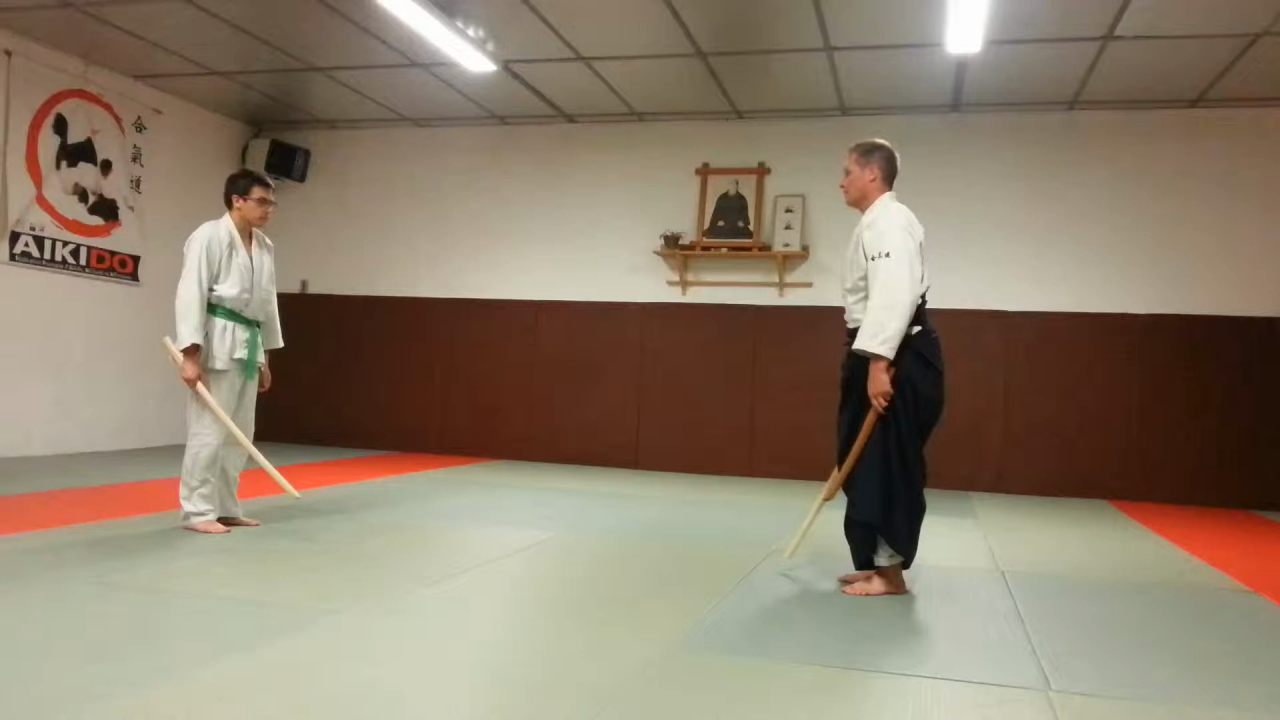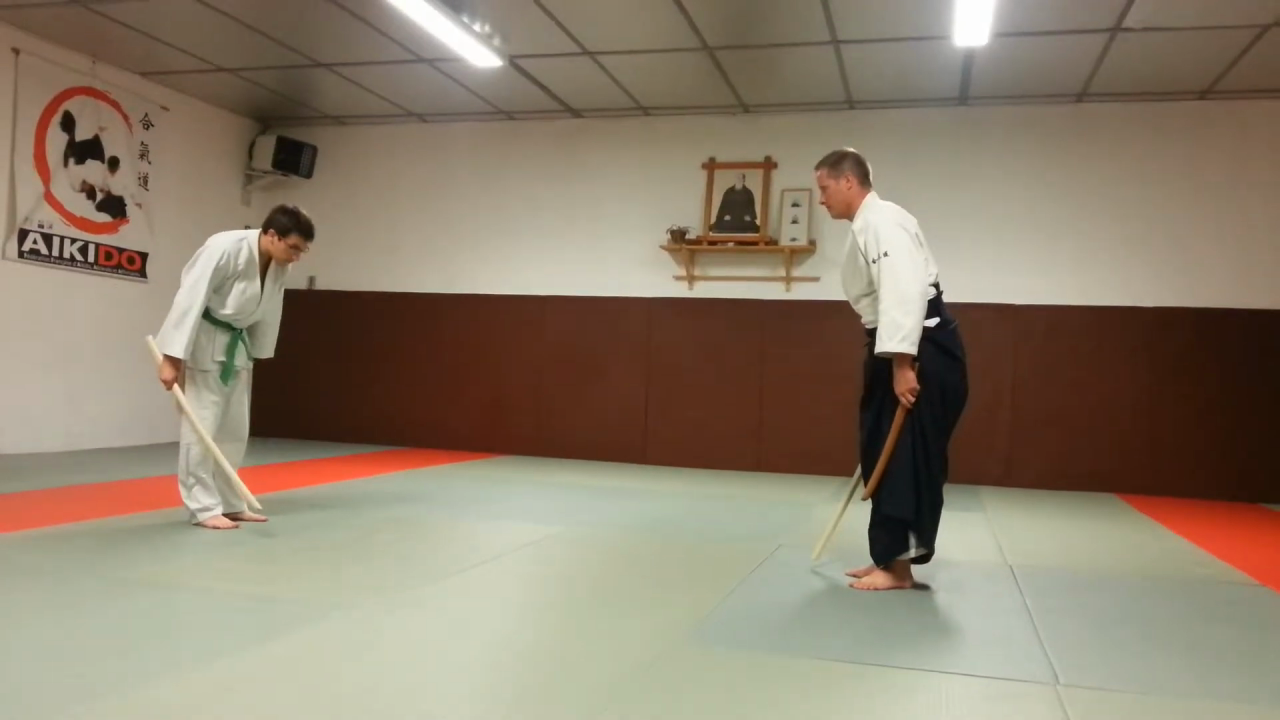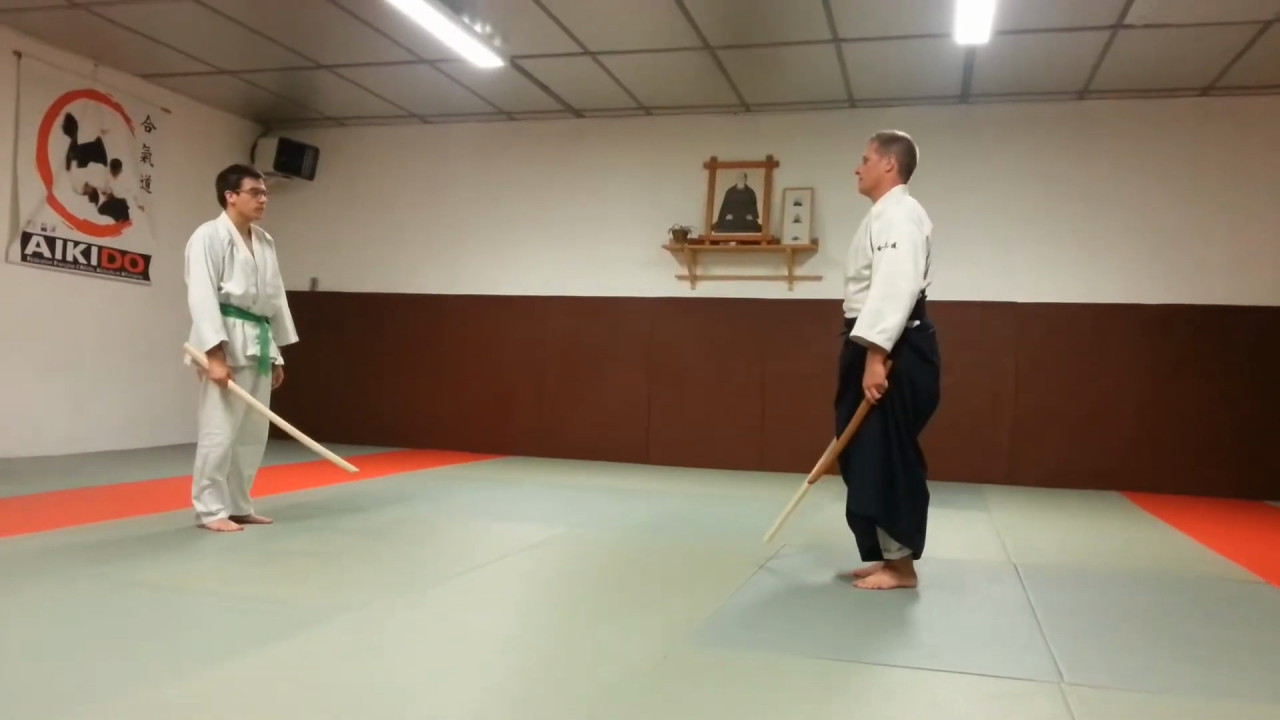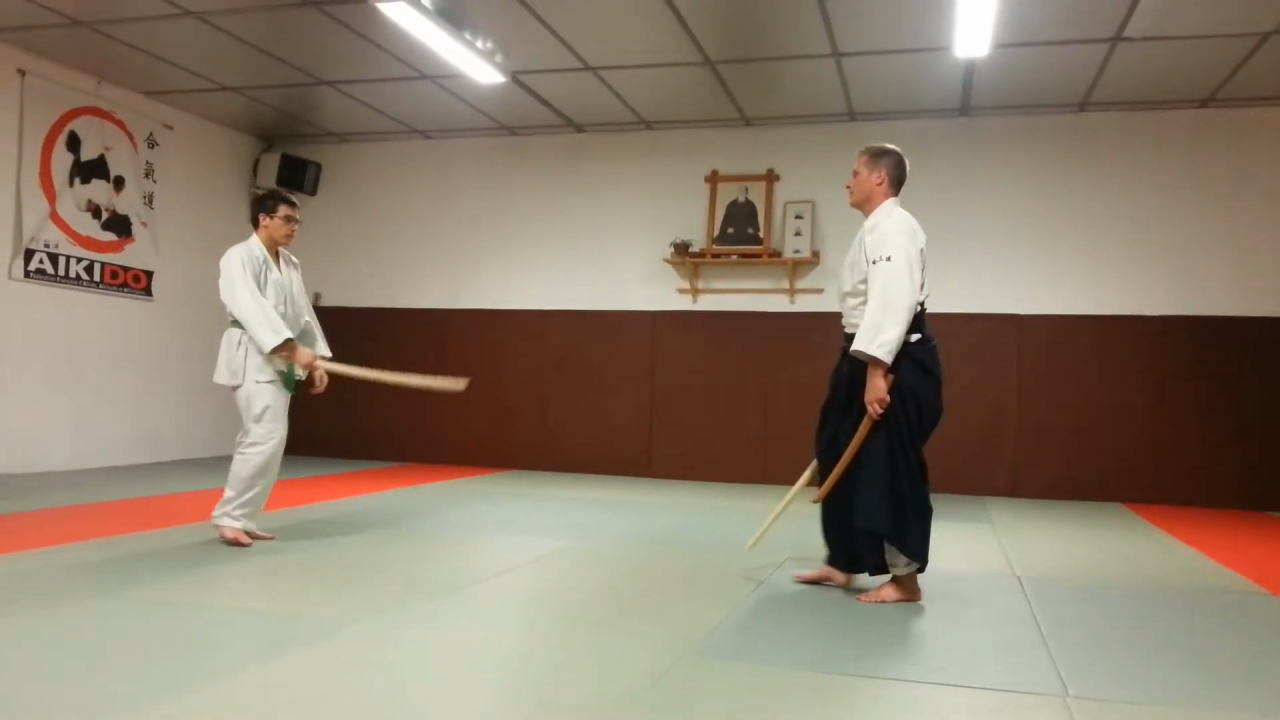
dt=1s
person 1, frame 1
left shoulder: (890, 221)
right shoulder: (876, 223)
left elbow: (895, 298)
left wrist: (880, 366)
left hip: (897, 360)
right hip: (882, 355)
left knee: (889, 463)
right knee: (868, 461)
left ankle: (889, 571)
right ankle: (878, 562)
person 1, frame 2
left shoulder: (882, 221)
right shoulder: (867, 227)
left elbow: (905, 293)
left wrist: (903, 364)
right wrist: (894, 361)
left hip: (921, 352)
right hip: (902, 350)
left knee: (907, 458)
right knee: (885, 456)
left ankle: (899, 565)
right ankle: (891, 557)
person 1, frame 3
left shoulder: (899, 213)
right shoulder: (884, 215)
left elbow: (896, 289)
left wrist: (876, 357)
left hip: (893, 351)
right hip: (878, 346)
left knee: (887, 456)
right knee: (867, 454)
left ankle: (900, 564)
right ankle: (888, 556)
person 1, frame 4
left shoulder: (893, 227)
right shoulder: (877, 229)
left elbow: (894, 302)
left wrist: (878, 371)
left hip: (895, 364)
right hip: (870, 359)
left knee: (892, 470)
right knee: (841, 459)
left ankle: (905, 578)
right ankle: (842, 562)
person 2, frame 1
left shoulder: (264, 247)
right shoulder: (209, 237)
right elbow: (191, 295)
left wrist: (263, 357)
right wrist: (190, 354)
left hip: (247, 346)
right hip: (217, 345)
left knee: (239, 433)
right knee: (209, 430)
left ankle: (225, 508)
right ankle: (198, 511)
person 2, frame 2
left shoulder: (279, 265)
right shoulder: (225, 248)
right elbow: (189, 300)
left wrist: (250, 359)
right wrist: (172, 358)
left hip: (234, 347)
right hip: (201, 344)
left knee: (235, 429)
right knee: (202, 426)
left ankle: (229, 503)
right ankle: (204, 507)
person 2, frame 3
left shoulder: (264, 241)
right shoulder: (208, 237)
right elbow: (203, 298)
left wrist: (276, 353)
right wrist: (215, 355)
left hip: (258, 343)
right hip: (227, 342)
left knee: (253, 432)
right knee: (220, 429)
left ankle: (238, 506)
right ankle: (211, 510)
person 2, frame 4
left shoulder: (290, 264)
right shoulder: (240, 257)
left elbow: (303, 314)
right elbow: (253, 310)
left wrist: (315, 358)
right wrist: (294, 349)
left hip: (281, 359)
right hip: (253, 356)
left knee: (264, 440)
right knee: (267, 436)
left ankle: (240, 519)
right ankle: (231, 515)
